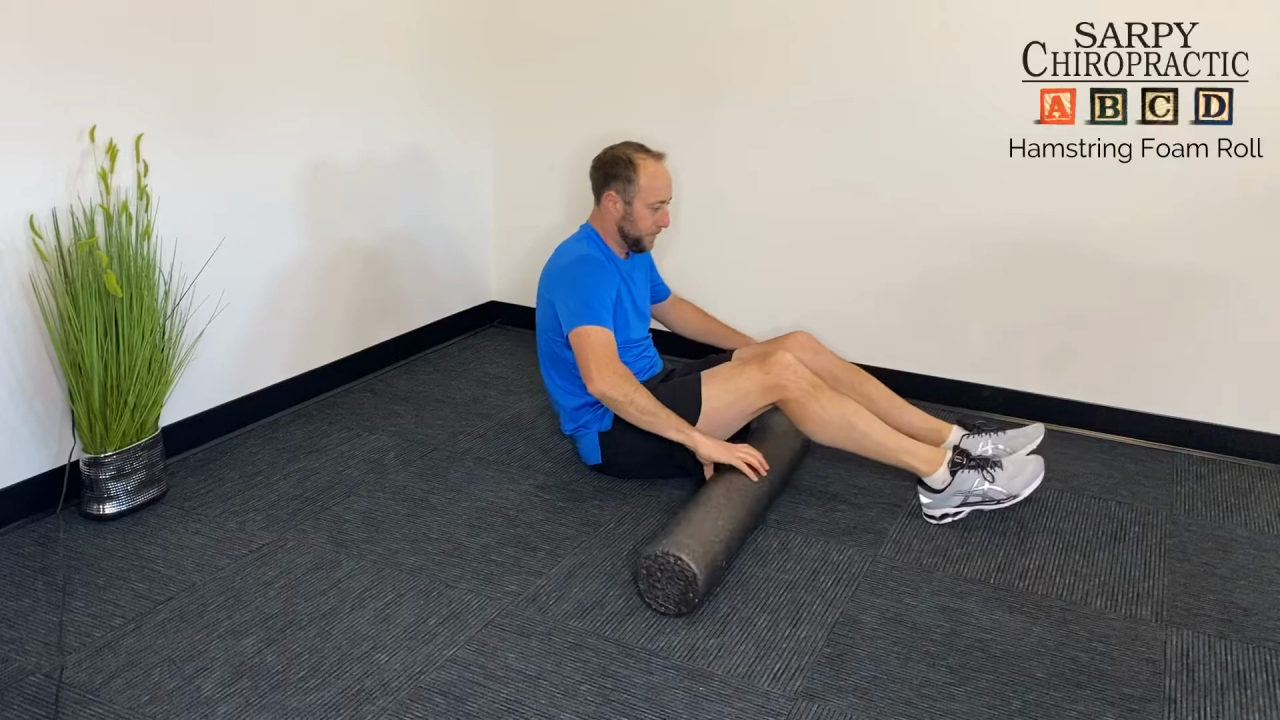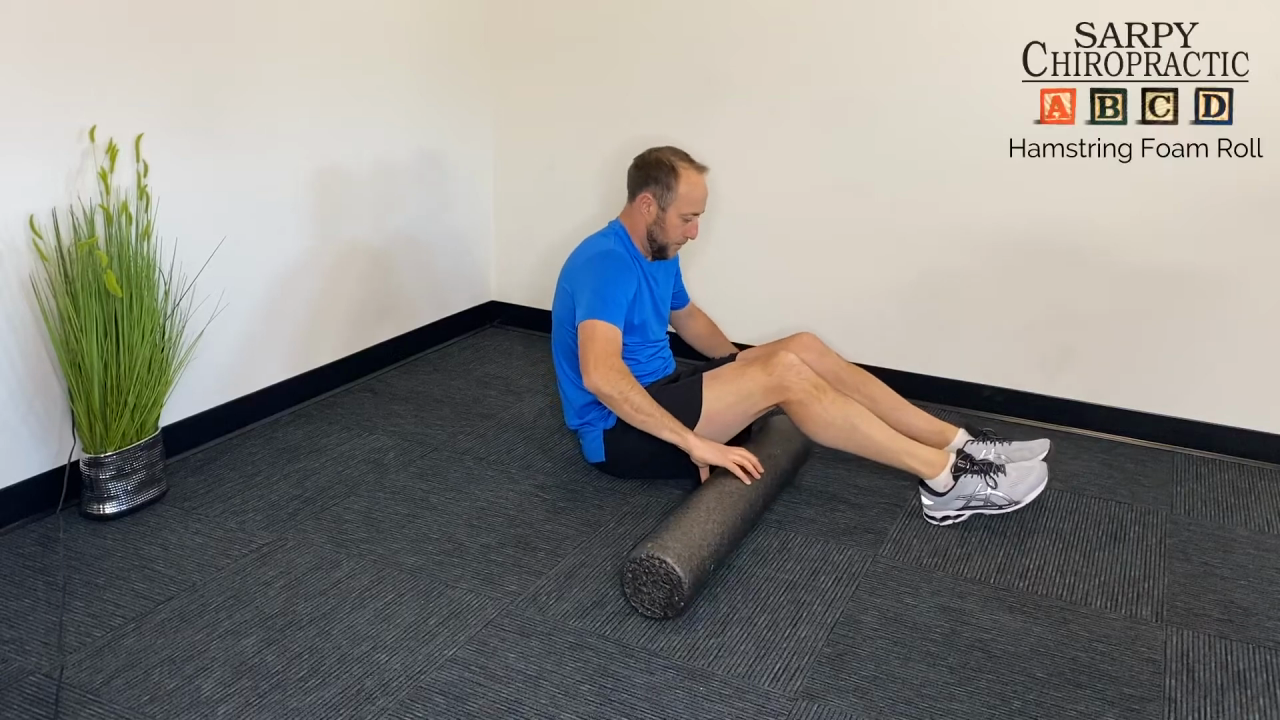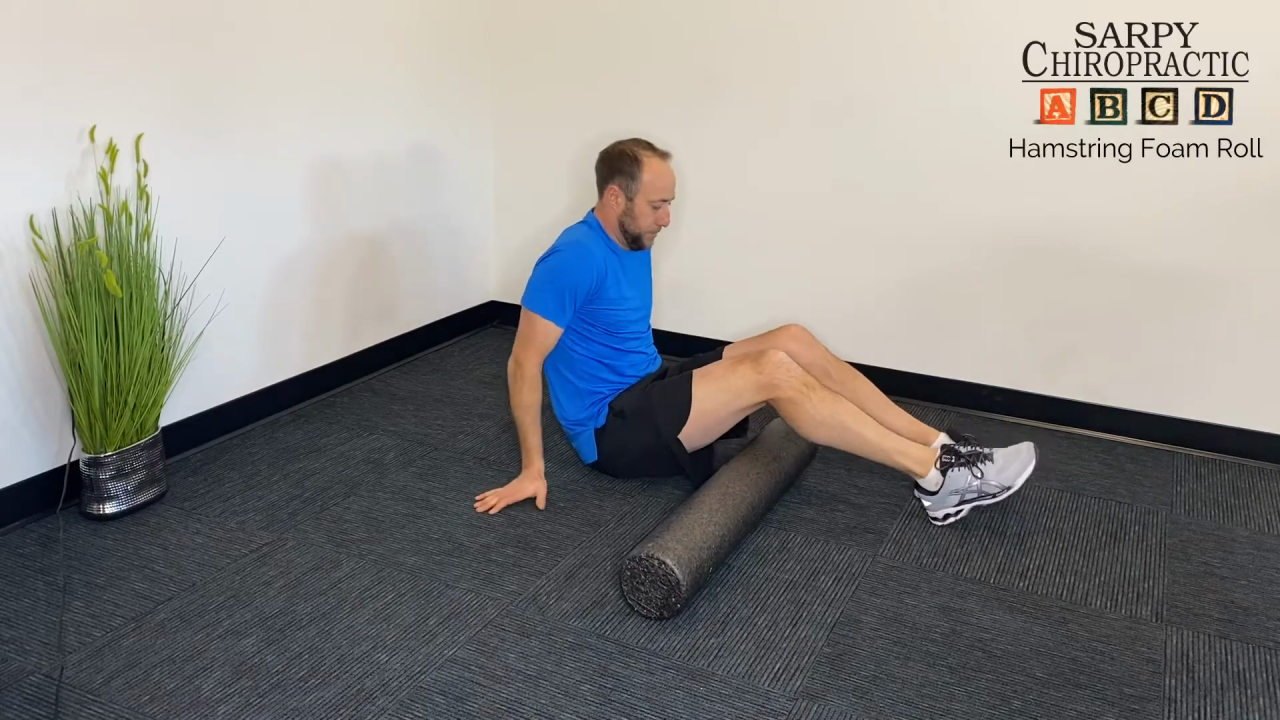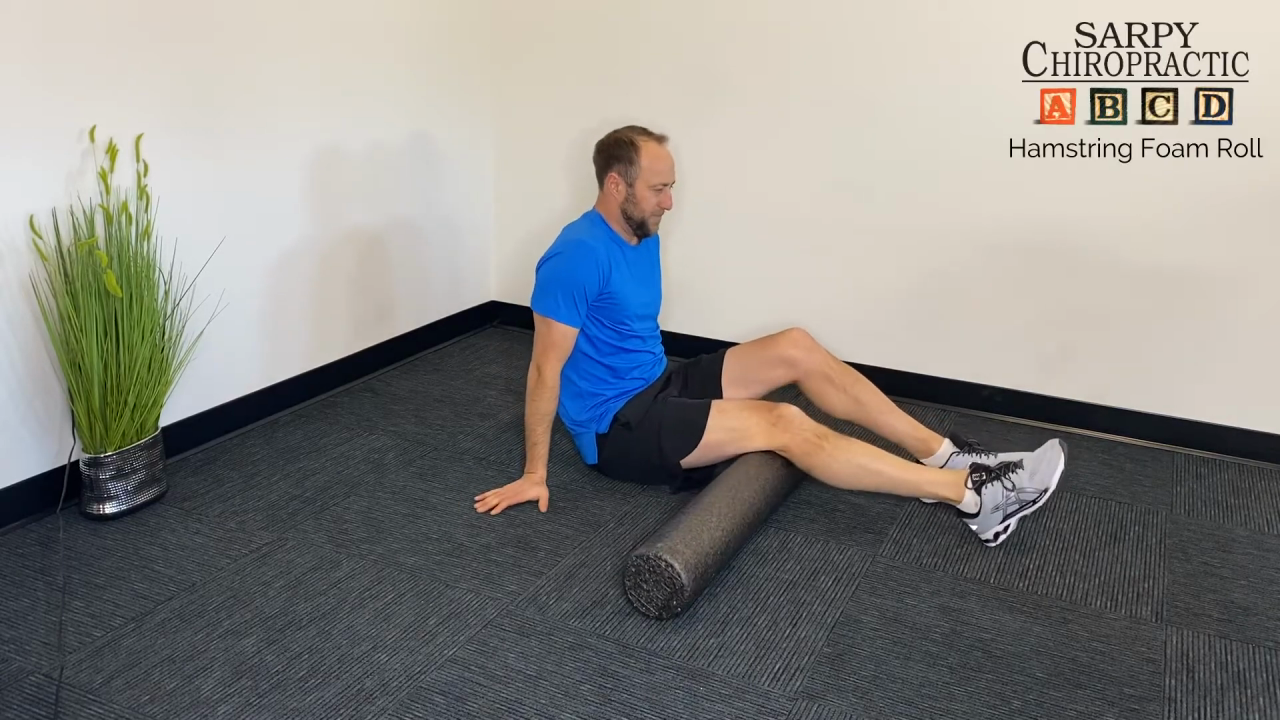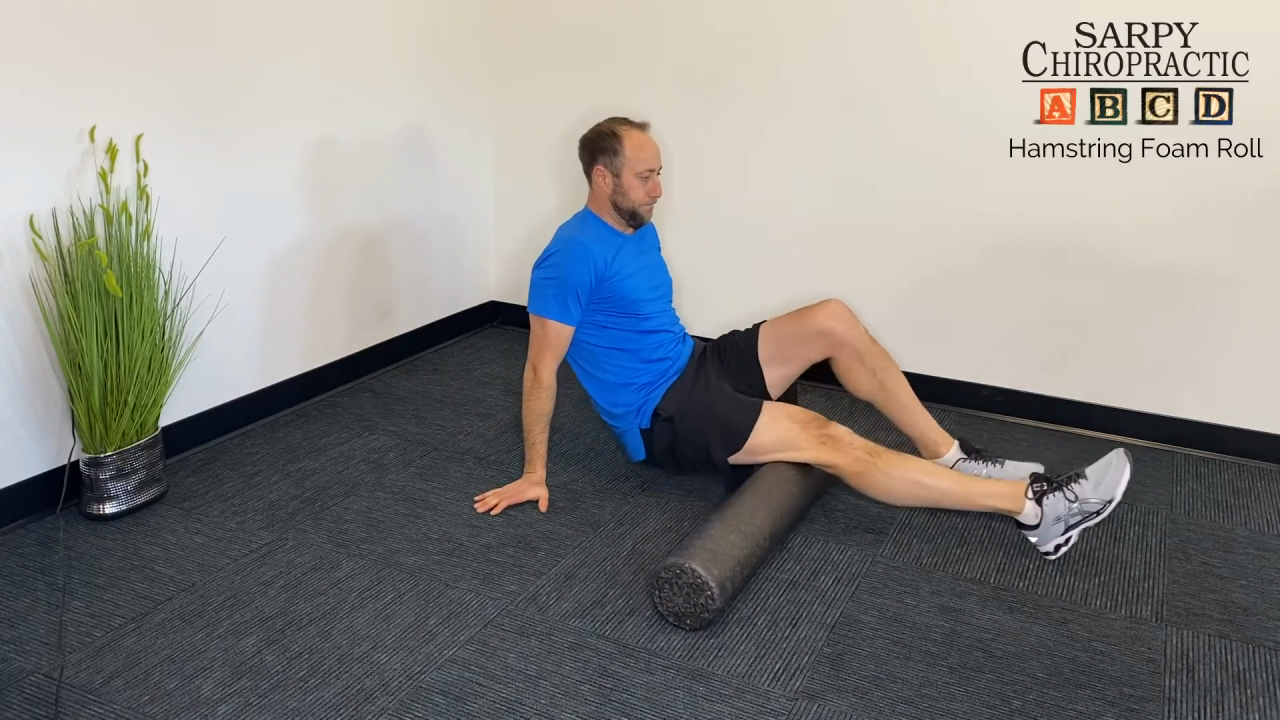
dt=1s
person 1, frame 1
left shoulder: (631, 253)
right shoulder: (581, 267)
left elbow: (669, 308)
right elbow: (603, 380)
left wrist: (749, 346)
right wrist: (700, 442)
left hip: (651, 393)
right hip: (617, 435)
left knee: (797, 347)
right knee: (780, 373)
left ankle: (953, 443)
right ankle: (944, 476)
person 1, frame 2
left shoulder: (658, 254)
right shoulder: (605, 263)
left elbow: (687, 317)
right elbow: (599, 374)
left wrist: (747, 371)
right wrist: (694, 443)
left hip: (659, 394)
right hip: (621, 433)
left knee: (803, 348)
right knee: (783, 372)
left ankle: (958, 445)
right ankle: (945, 478)
person 1, frame 3
left shoulder: (632, 243)
right shoulder: (575, 259)
right elbow: (524, 362)
right wrist: (532, 469)
left hip: (648, 389)
right hip: (613, 430)
left knee: (793, 341)
right knee: (772, 370)
left ankle: (939, 449)
right ankle: (936, 476)
person 1, frame 4
left shoulder: (642, 235)
right shoulder: (578, 256)
right elbow: (546, 369)
right wrist: (534, 474)
left hip: (657, 384)
right hip: (617, 427)
left knee: (795, 348)
right knee: (782, 425)
left ankle: (943, 455)
right ankle: (972, 496)
person 1, frame 5
left shoulder: (638, 230)
right shoulder: (572, 256)
right elbow: (541, 370)
right wrist: (534, 475)
left hip: (695, 368)
right hip: (661, 417)
left knee: (831, 320)
right knee: (829, 442)
left ankle: (946, 456)
right ankle: (1033, 508)
